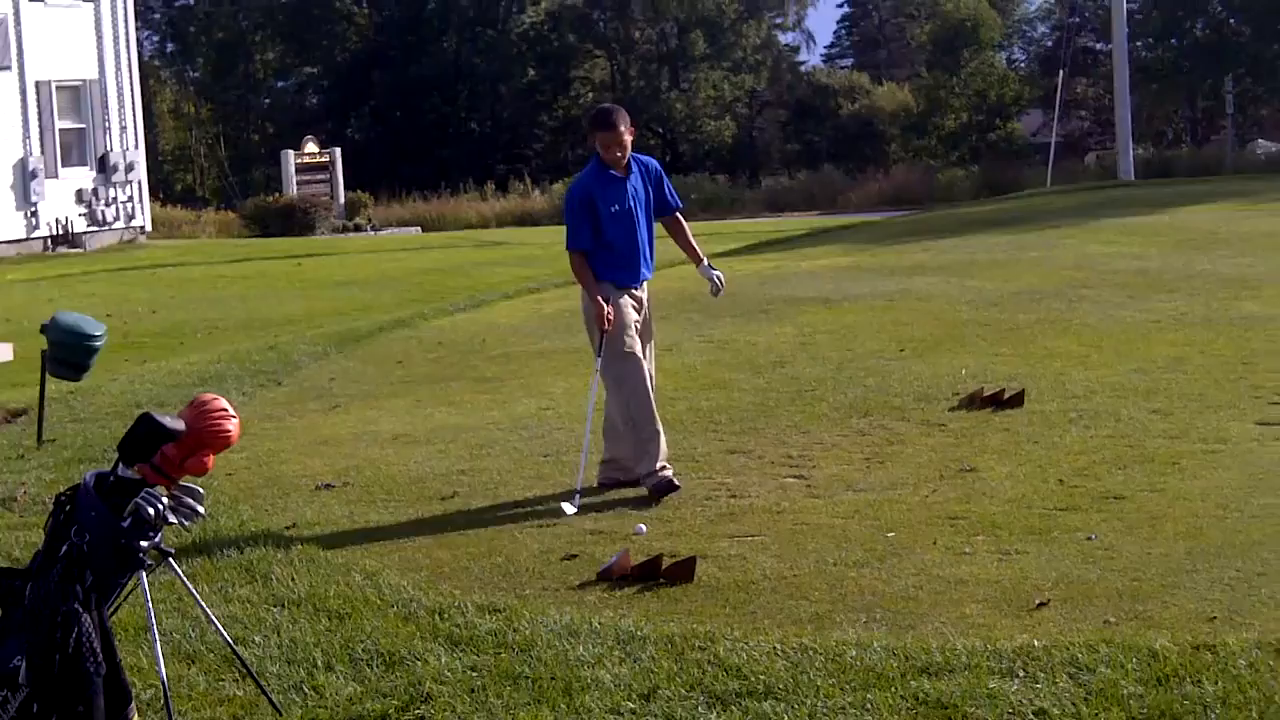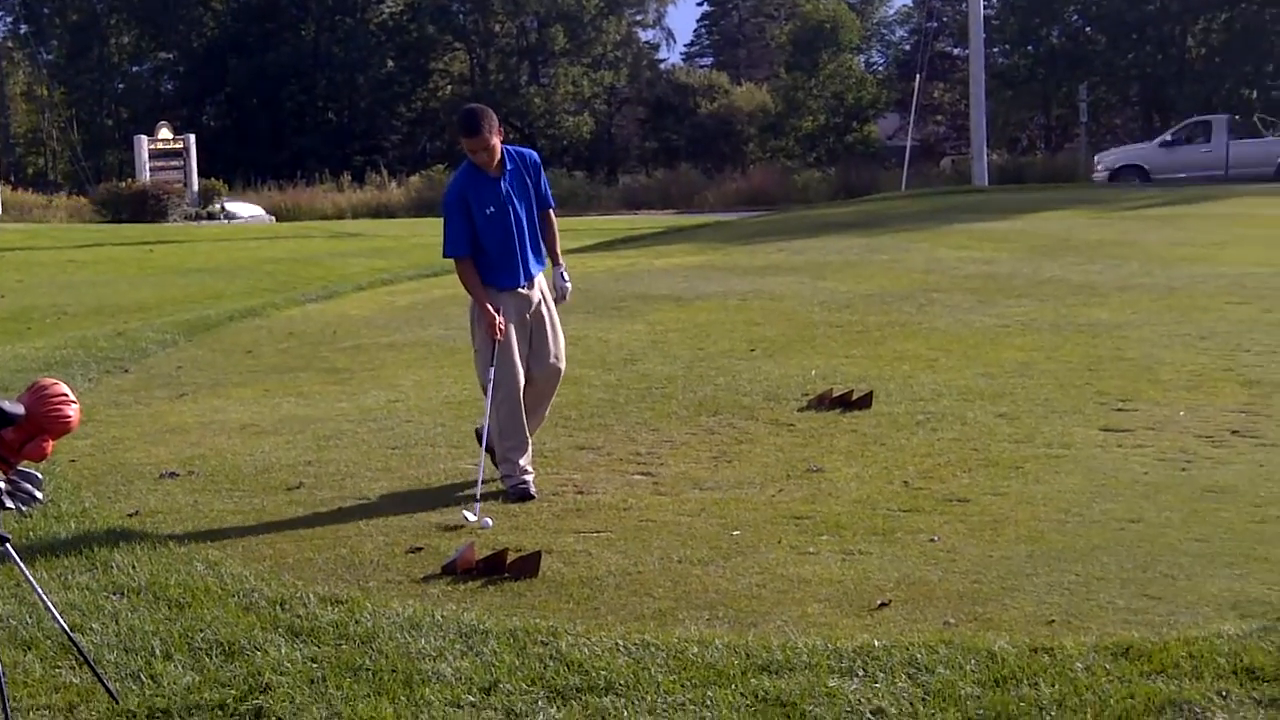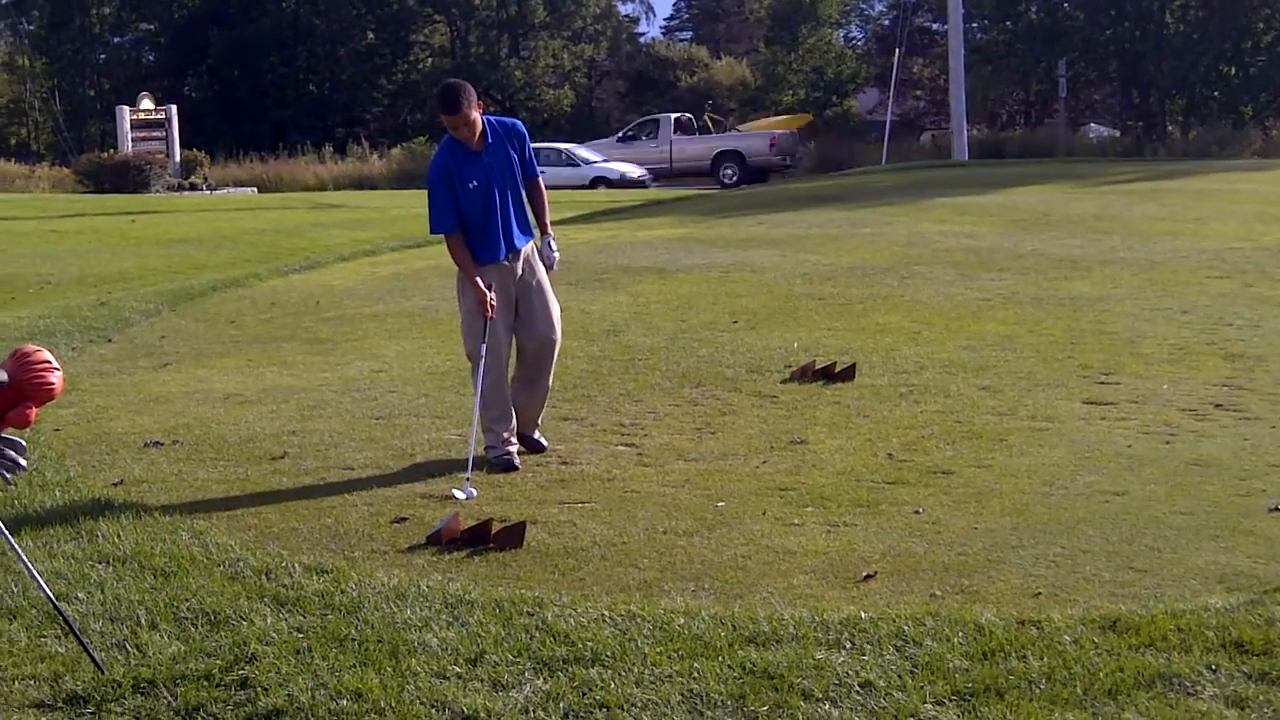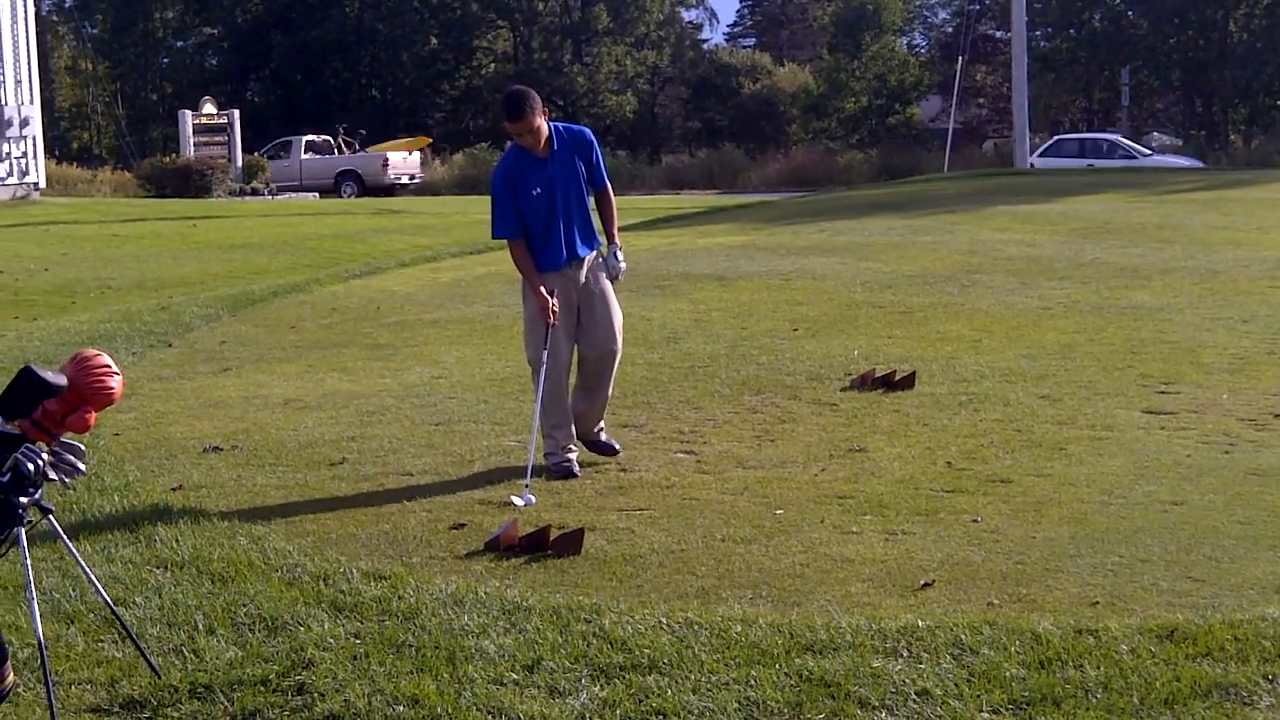
dt=0.7s
person 1, frame 1
left shoulder: (648, 170)
right shoulder: (583, 189)
left elbow: (672, 218)
right elbow: (578, 253)
left wrist: (702, 263)
right wrist: (597, 298)
left hip: (639, 289)
right hip: (608, 294)
left knee: (636, 381)
right knee: (630, 381)
left ankle: (617, 467)
right ankle: (653, 467)
person 1, frame 2
left shoulder: (528, 162)
right shoulder: (460, 190)
right elbow: (461, 258)
left wrist: (558, 266)
right wrist: (484, 306)
left hip: (536, 283)
right hip: (496, 295)
left knee: (550, 367)
right knee: (506, 384)
left ankle: (500, 437)
right ankle: (516, 472)
person 1, frame 3
left shoulder: (513, 132)
right shoulder: (443, 166)
left elbow: (533, 183)
right elbow: (451, 233)
left wrist: (547, 235)
right wrist: (475, 281)
left hip: (525, 252)
right hip: (483, 267)
left knee: (545, 336)
right knee: (490, 355)
left ankle: (526, 423)
right ankle: (501, 441)
person 1, frame 4
left shoulder: (581, 140)
right shoulder: (507, 172)
left elbow: (602, 191)
right elbow: (514, 239)
left wrist: (614, 245)
right wrist: (537, 289)
left hip: (590, 261)
right hip: (545, 275)
left knee: (606, 346)
right knee: (552, 364)
left ankle: (588, 425)
right ankle: (559, 448)
